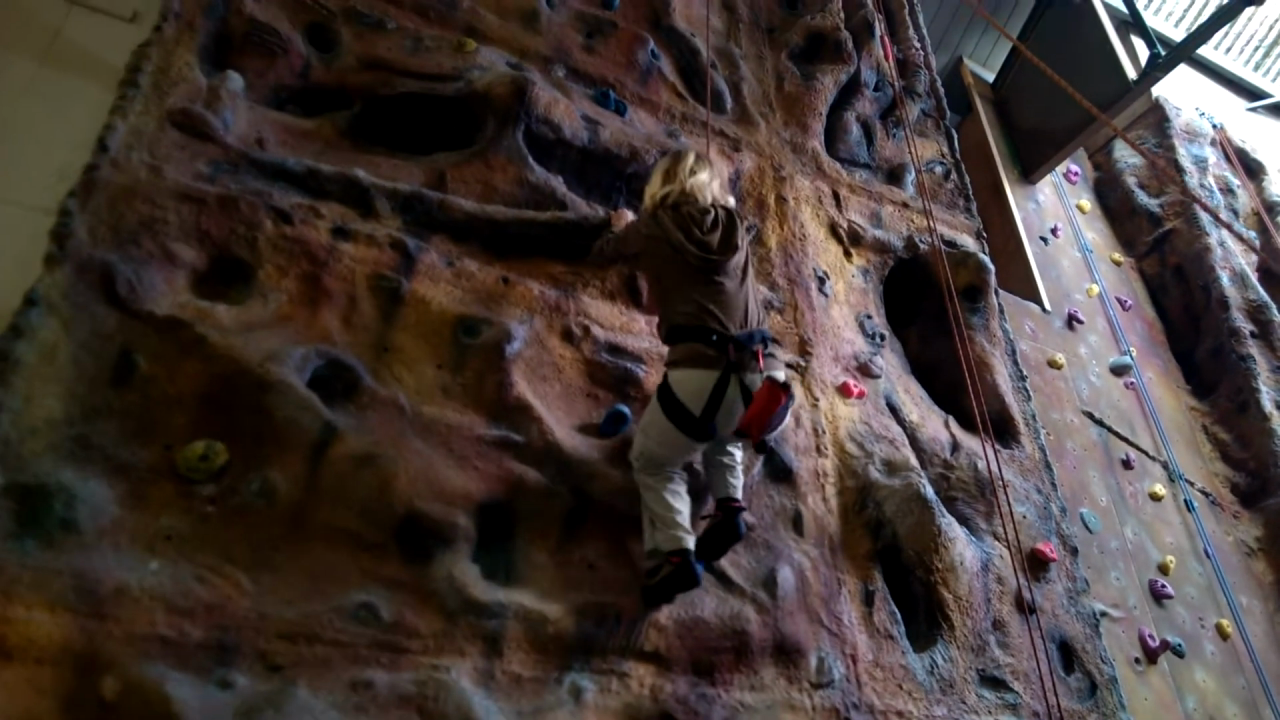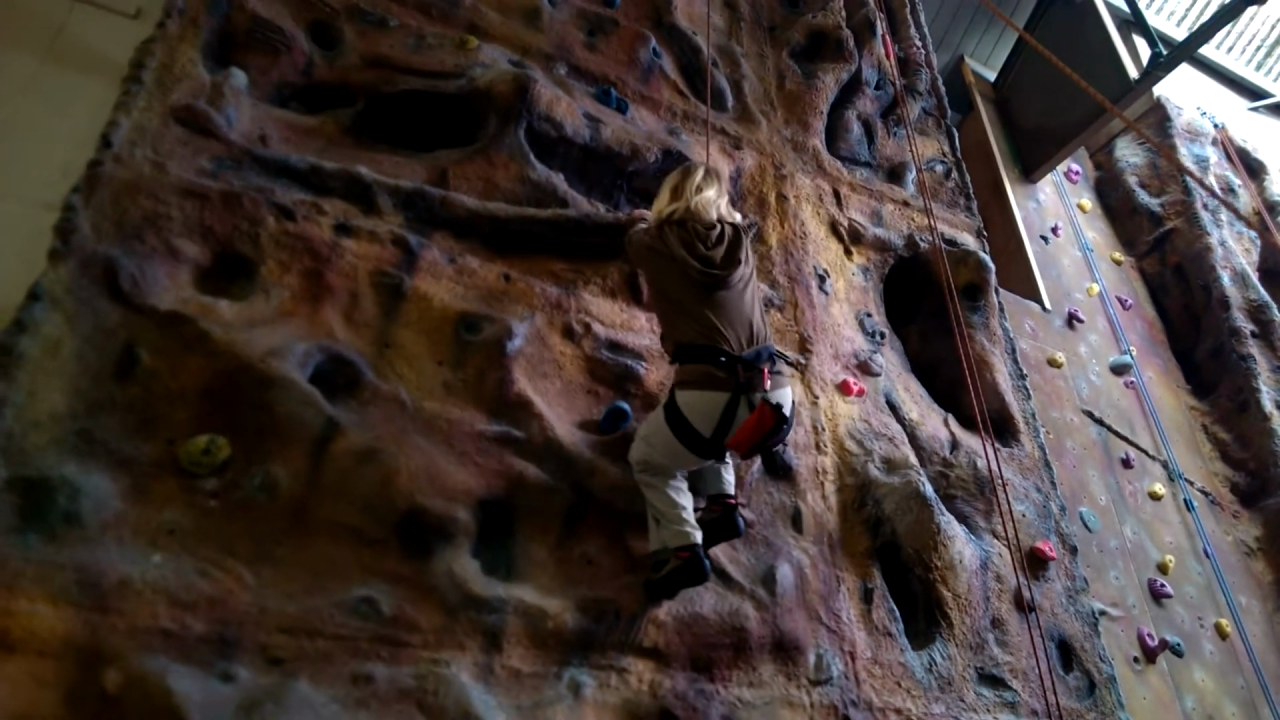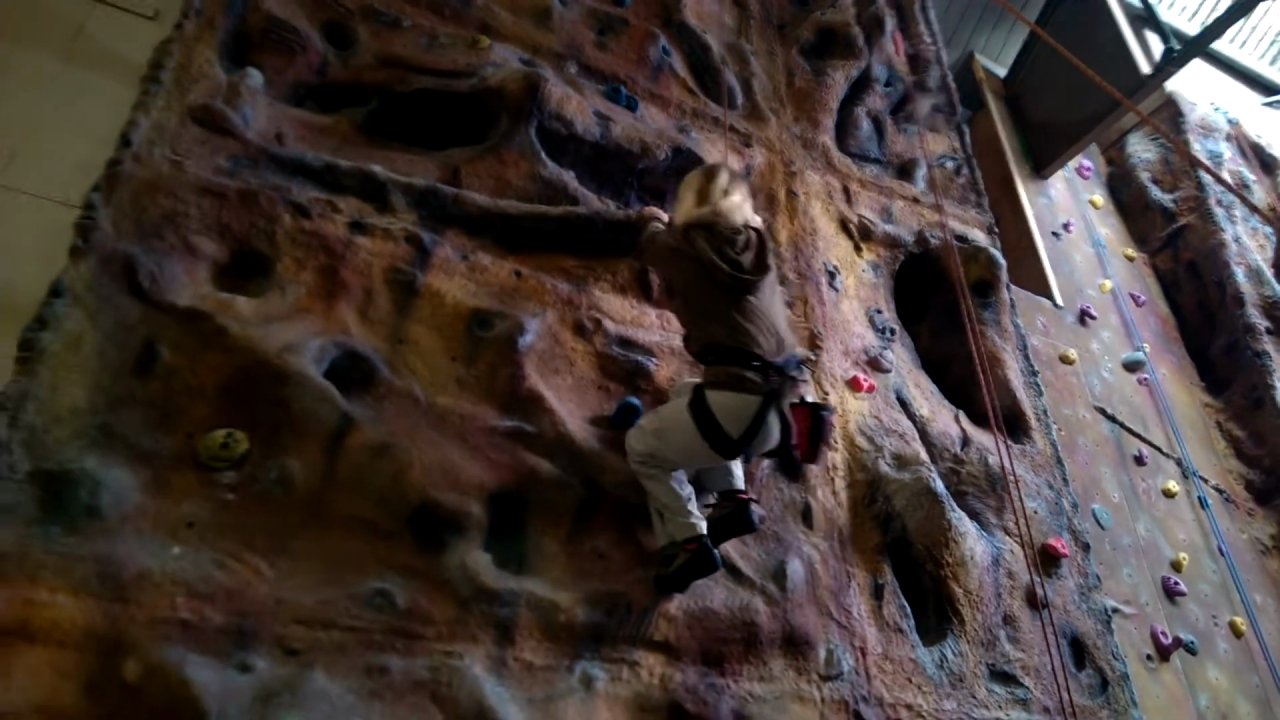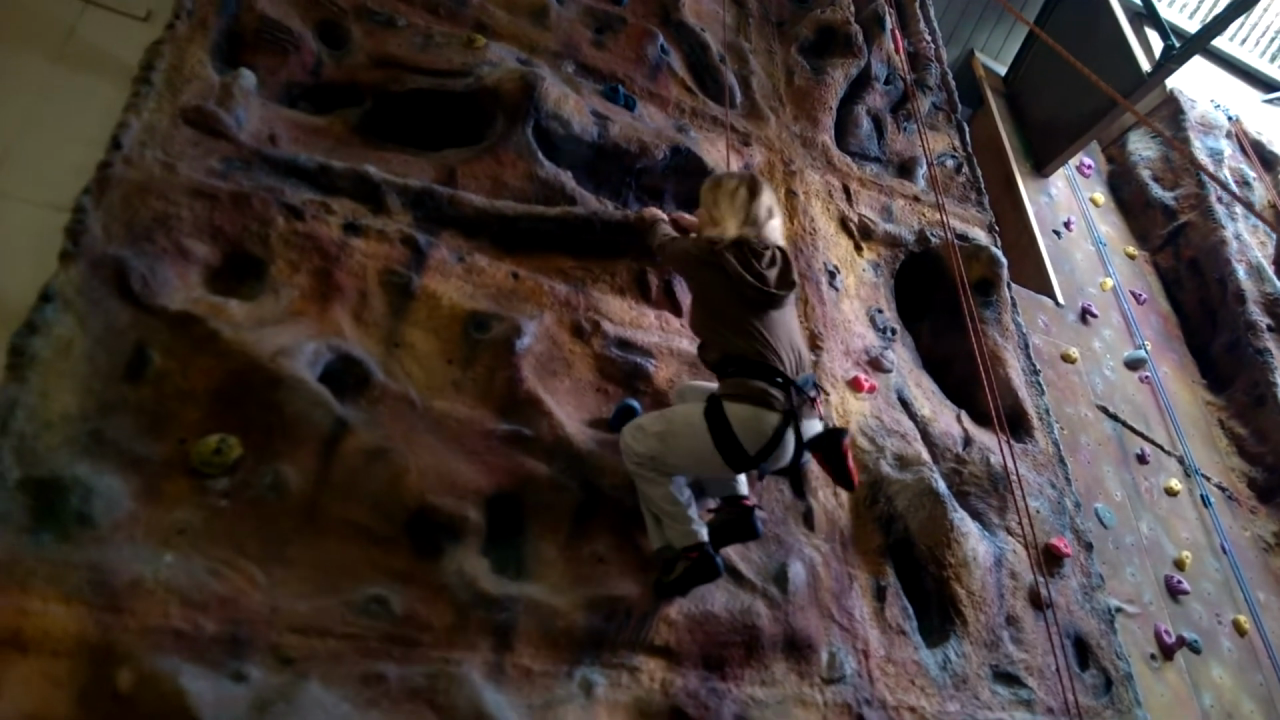
dt=0.3s
person 1, frame 1
left shoulder: (650, 227)
right shoulder: (731, 225)
left elbow: (603, 254)
left wrist: (624, 228)
left hip: (700, 378)
right hip: (766, 383)
left knee: (651, 462)
right knee: (723, 427)
left ankle: (675, 555)
right ankle: (729, 509)
person 1, frame 2
left shoulder: (658, 242)
right shoulder: (737, 240)
left hip: (711, 398)
right hip: (774, 401)
left knee: (648, 461)
left ankle: (683, 549)
right ankle: (722, 503)
person 1, frame 3
left shoulder: (682, 245)
right shoulder: (757, 244)
left elbow: (651, 243)
left wrist: (656, 220)
left hip: (739, 404)
right hip: (790, 407)
left knee: (642, 447)
right knee: (689, 398)
left ankle: (690, 542)
right ankle: (733, 499)
person 1, frame 4
left shoulder: (704, 256)
right shoulder: (772, 259)
left elbow: (665, 245)
left wrist: (657, 220)
right wrist: (695, 226)
left hip: (757, 421)
right hip: (802, 426)
left knee: (637, 443)
right knee: (688, 398)
left ankle: (691, 551)
right ankle: (737, 507)
